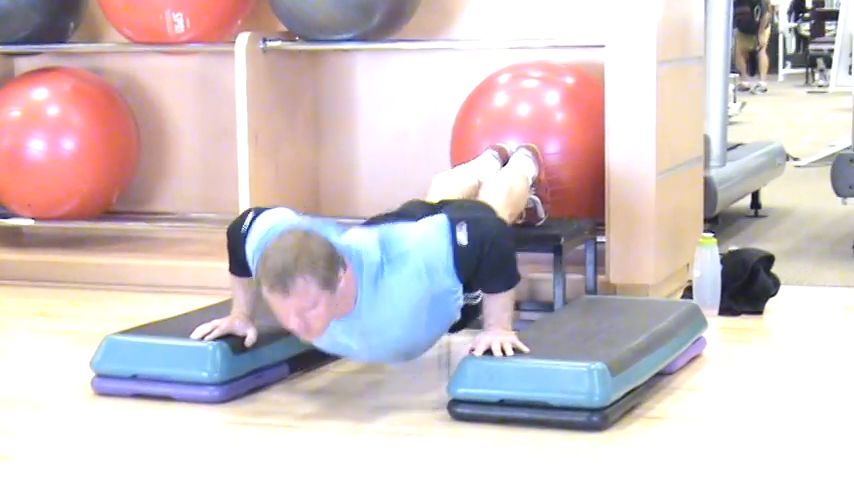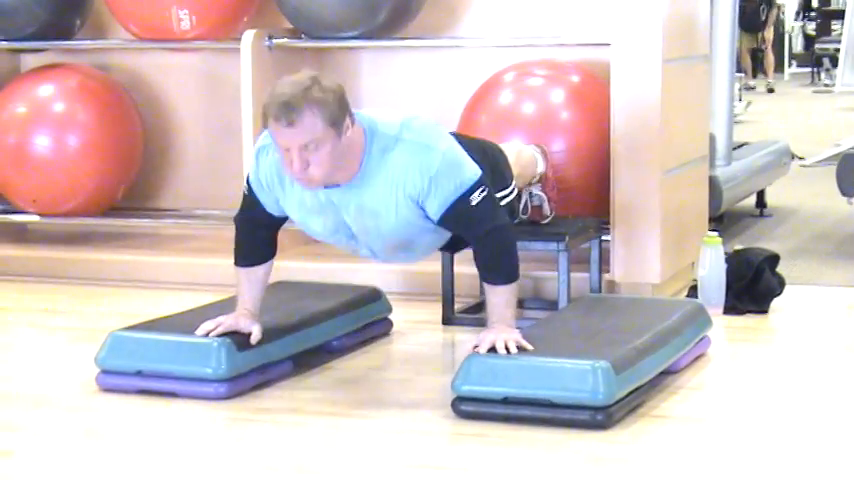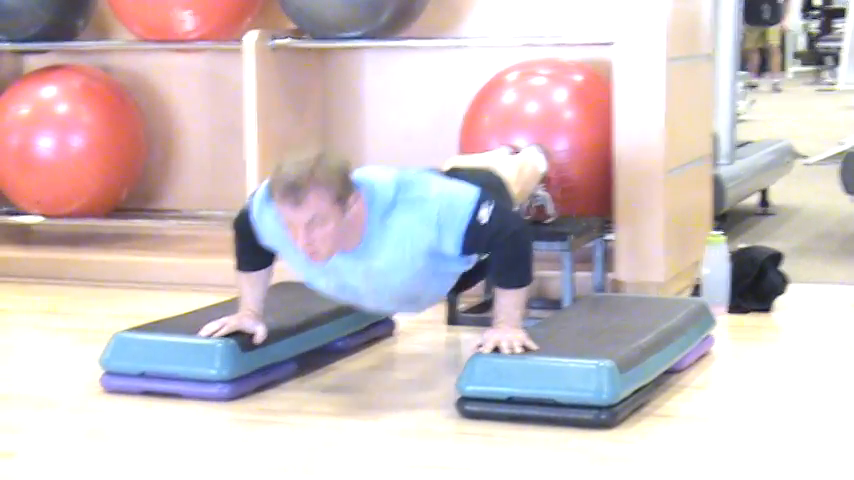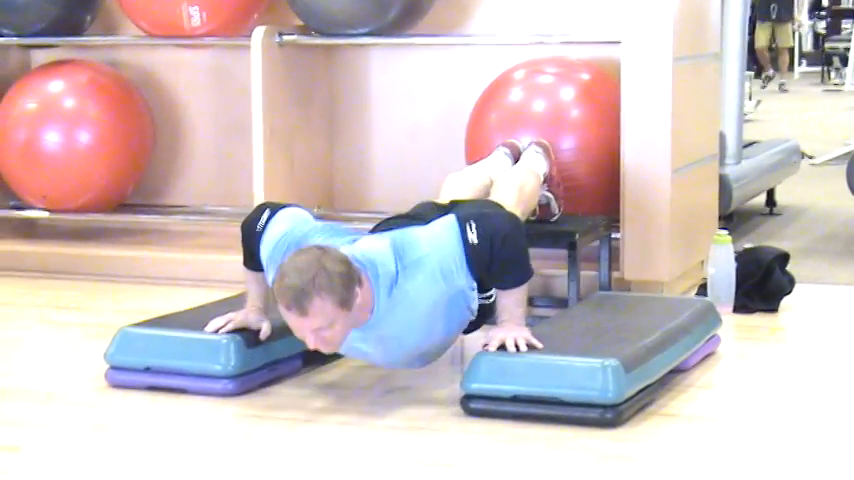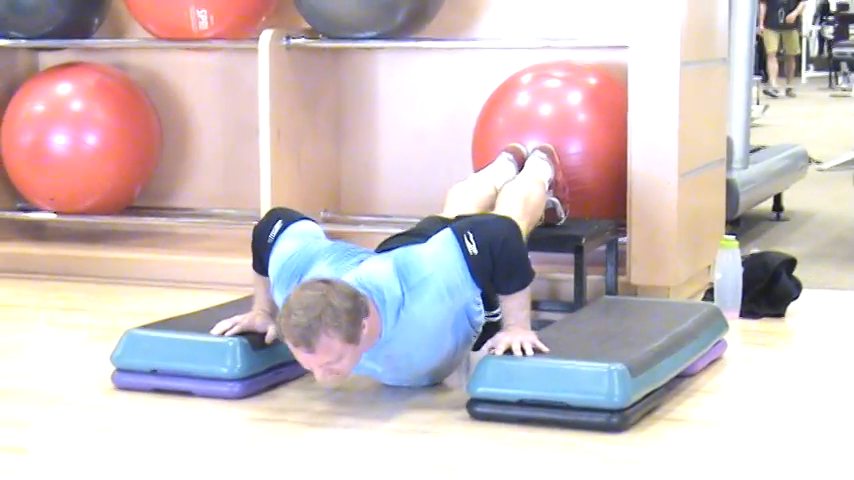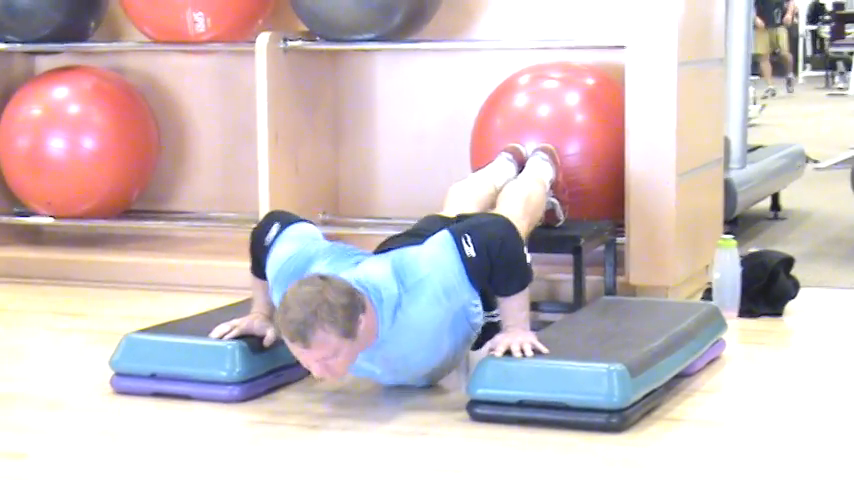
dt=0.3s
person 1, frame 1
left shoulder: (400, 273)
right shoulder: (269, 245)
left elbow: (492, 235)
right elbow: (244, 226)
left wrist: (498, 326)
right wrist: (241, 315)
right hip: (390, 228)
left knee: (495, 204)
right knee: (439, 197)
left ankle: (524, 165)
right ankle: (489, 160)
person 1, frame 2
left shoulder: (420, 155)
right shoulder: (270, 157)
left elbow: (493, 232)
right elbow: (254, 224)
left wrist: (502, 325)
right wrist: (246, 311)
left hip: (476, 184)
left knee: (509, 167)
left ankle: (533, 162)
person 1, frame 3
left shoulder: (419, 210)
right shoulder: (273, 205)
left elbow: (510, 241)
right elbow: (249, 238)
left wrist: (508, 326)
right wrist: (249, 312)
left hip: (479, 214)
left knee: (503, 186)
right knee: (457, 171)
left ankle: (534, 162)
right ankle: (503, 156)
person 1, frame 4
left shoulder: (417, 275)
right shoulder: (285, 253)
left elbow: (503, 232)
right elbow: (261, 217)
left wrist: (511, 322)
right wrist: (255, 308)
right hip: (397, 231)
left knee: (505, 202)
right knee: (450, 196)
left ankle: (534, 162)
right ankle: (501, 158)
person 1, frame 5
left shoulder: (423, 295)
right shoulder: (296, 277)
left elbow: (502, 237)
right elbow: (274, 224)
left wrist: (518, 326)
right wrist: (262, 312)
right hip: (403, 248)
left knee: (512, 212)
right knee: (456, 209)
left ankle: (540, 166)
right ankle: (505, 163)
person 1, frame 6
left shoulder: (419, 301)
right shoulder: (292, 279)
left elbow: (500, 243)
right elbow: (273, 226)
left wrist: (515, 327)
right wrist: (261, 316)
right hip: (403, 252)
left knee: (508, 213)
right knee: (454, 208)
left ankle: (542, 167)
right ankle: (506, 163)
